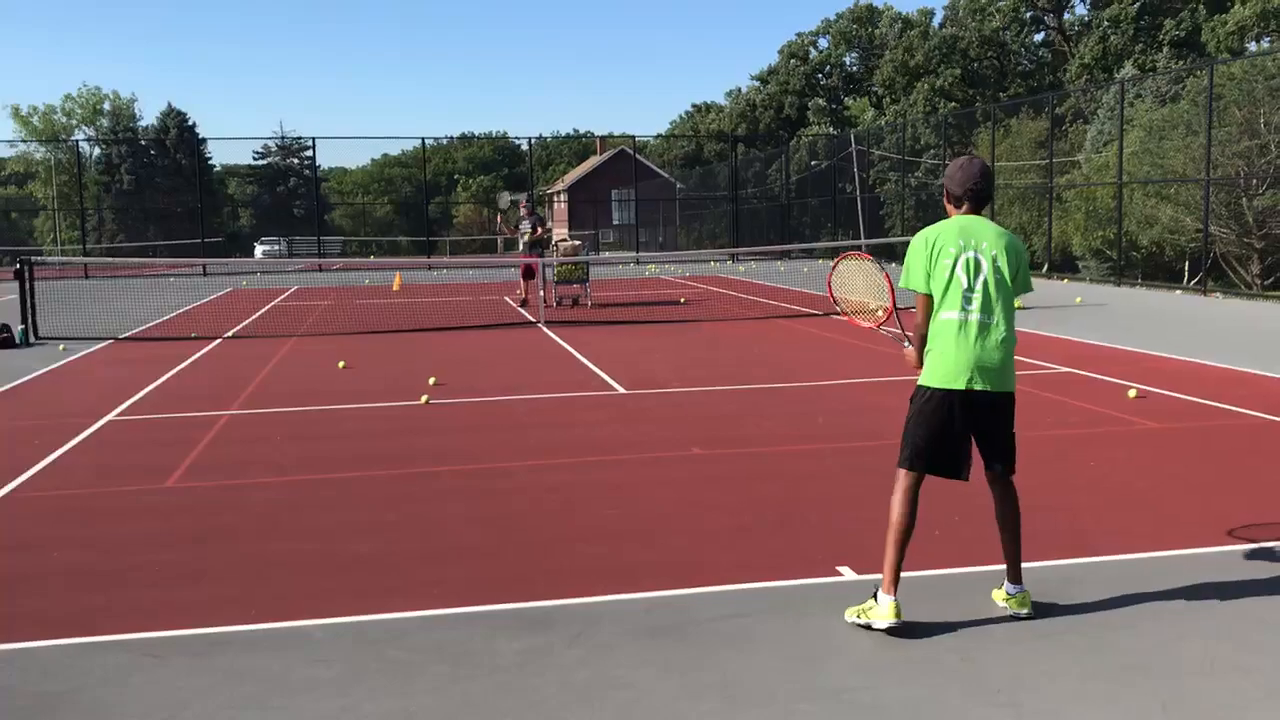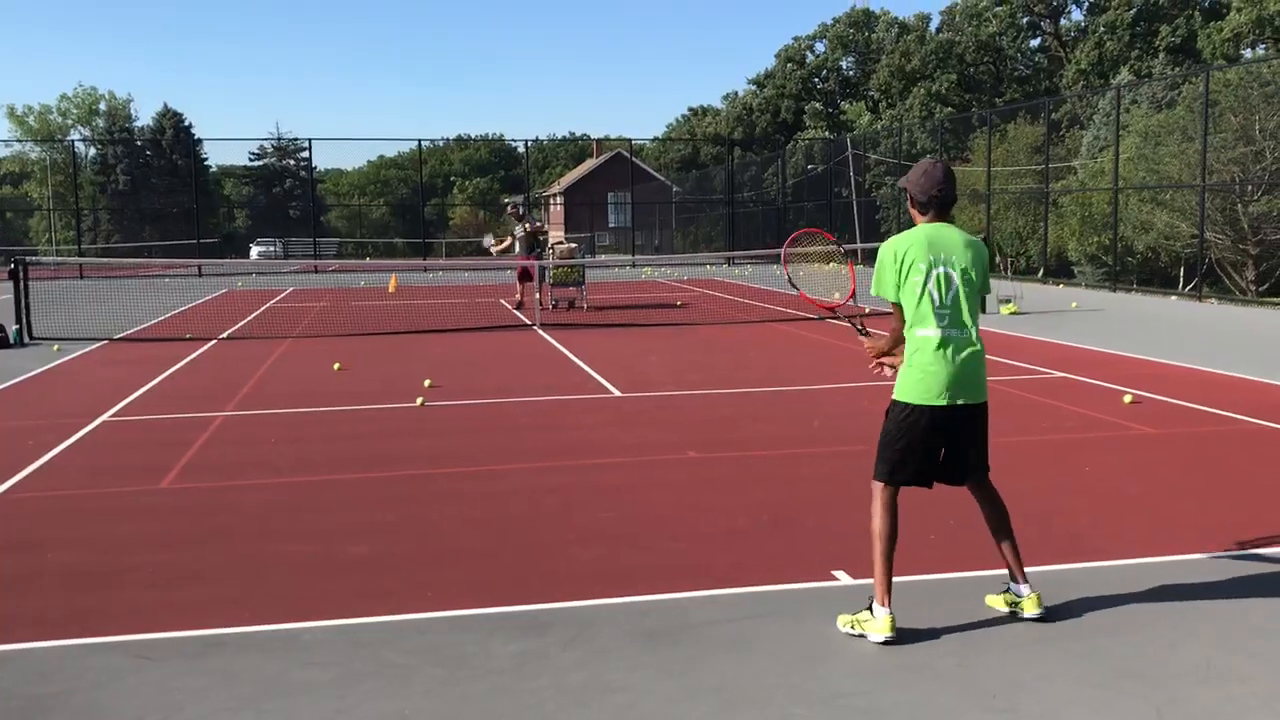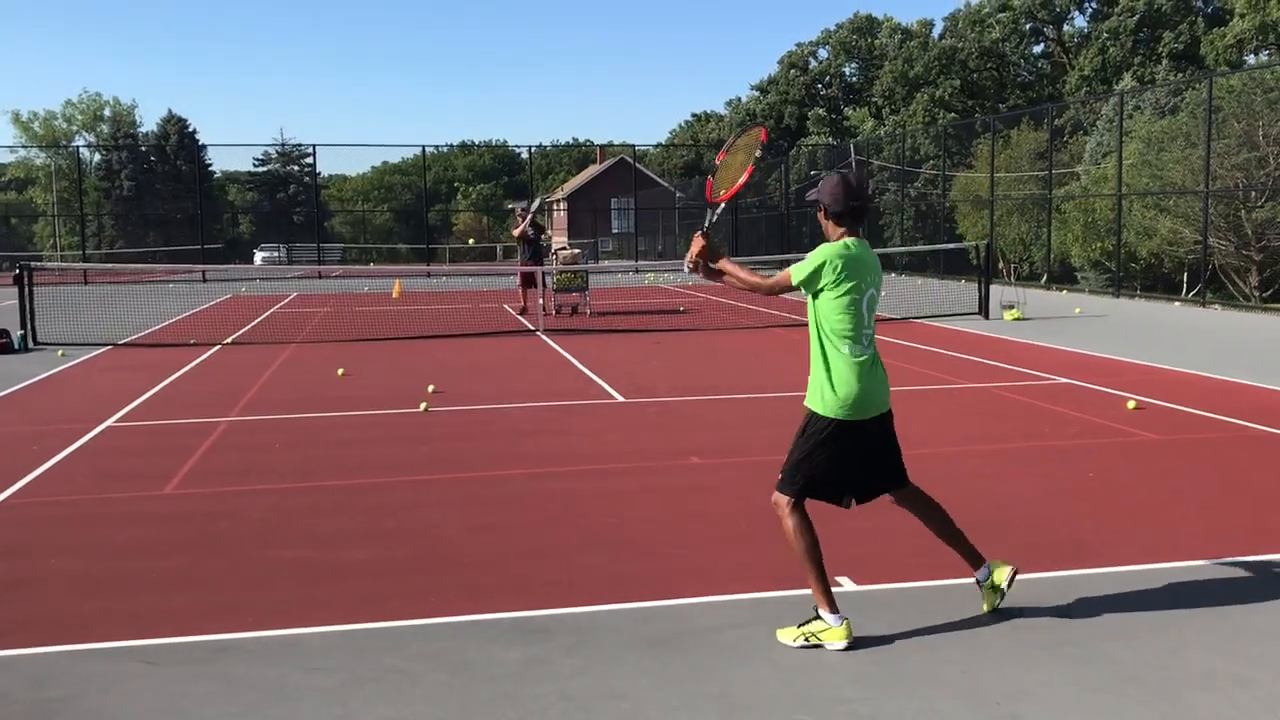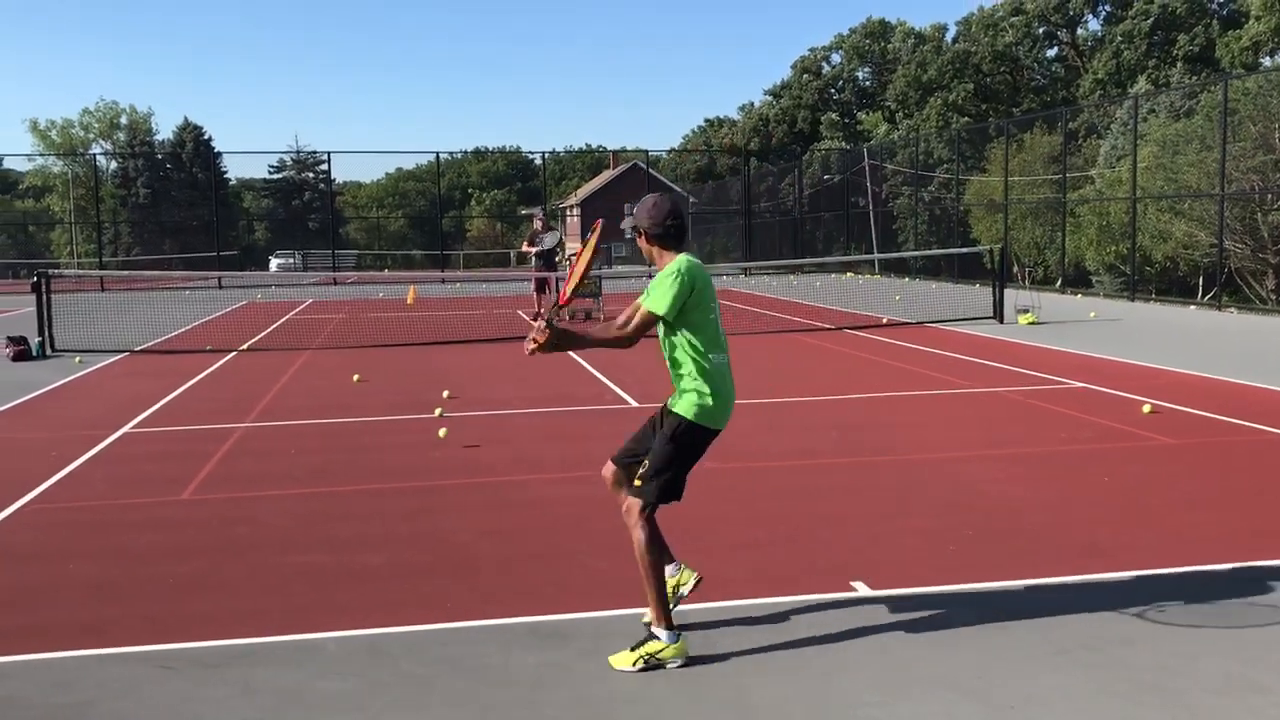
dt=0.5s
person 1, frame 1
left shoulder: (928, 238)
right shoulder: (1011, 242)
left elbow: (924, 314)
right elbow: (1002, 309)
left wrist: (916, 352)
left hip: (944, 375)
right hip: (997, 377)
left knee: (908, 477)
right knee: (1000, 477)
left ankle: (886, 599)
right ankle: (1014, 589)
person 1, frame 2
left shoulder: (896, 248)
right shoulder: (975, 248)
left elbow: (902, 326)
left wrist: (879, 349)
left hip: (922, 388)
right hip: (970, 384)
left knee: (884, 488)
right knee: (978, 481)
left ankle: (880, 610)
right ankle: (1023, 589)
person 1, frame 3
left shoulder: (830, 256)
right shoulder: (867, 258)
left elbow: (770, 286)
right elbow: (787, 288)
left wrist: (717, 261)
right wrist: (723, 270)
left hip: (837, 404)
right hip: (872, 399)
left knee: (786, 501)
right knee: (903, 492)
left ankle: (830, 621)
right ankle: (988, 573)
person 1, frame 4
left shoulder: (678, 273)
right shoulder: (673, 273)
left elbow: (630, 333)
right elbow: (620, 327)
left wrist: (566, 340)
right wrist: (559, 335)
left hip: (698, 404)
right hip: (687, 399)
left knee: (634, 508)
right knee: (613, 473)
left ankle: (665, 636)
right ankle: (674, 573)
